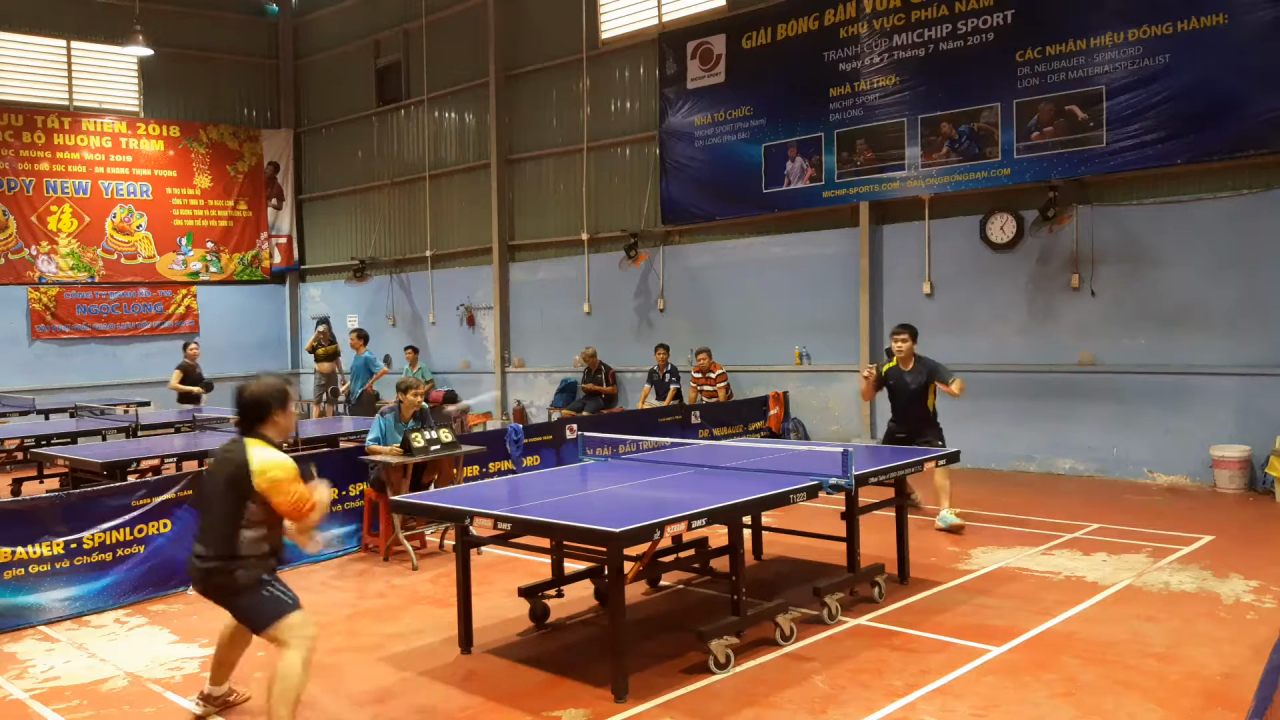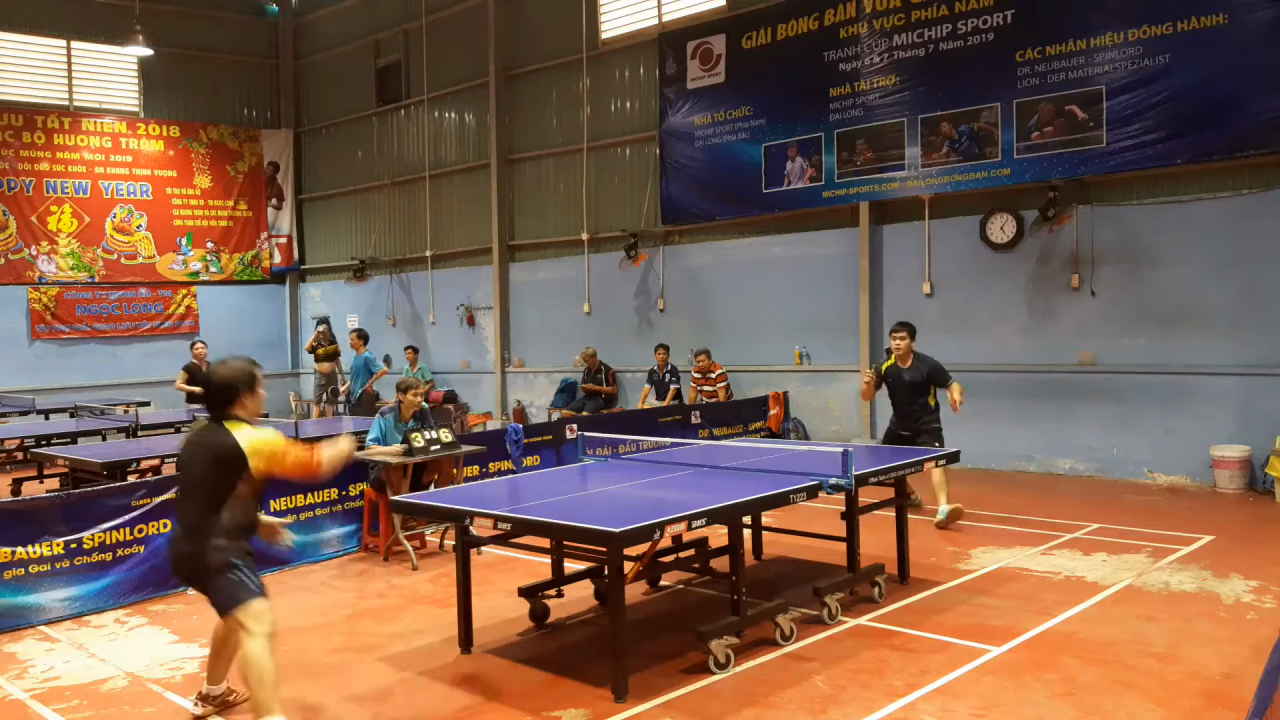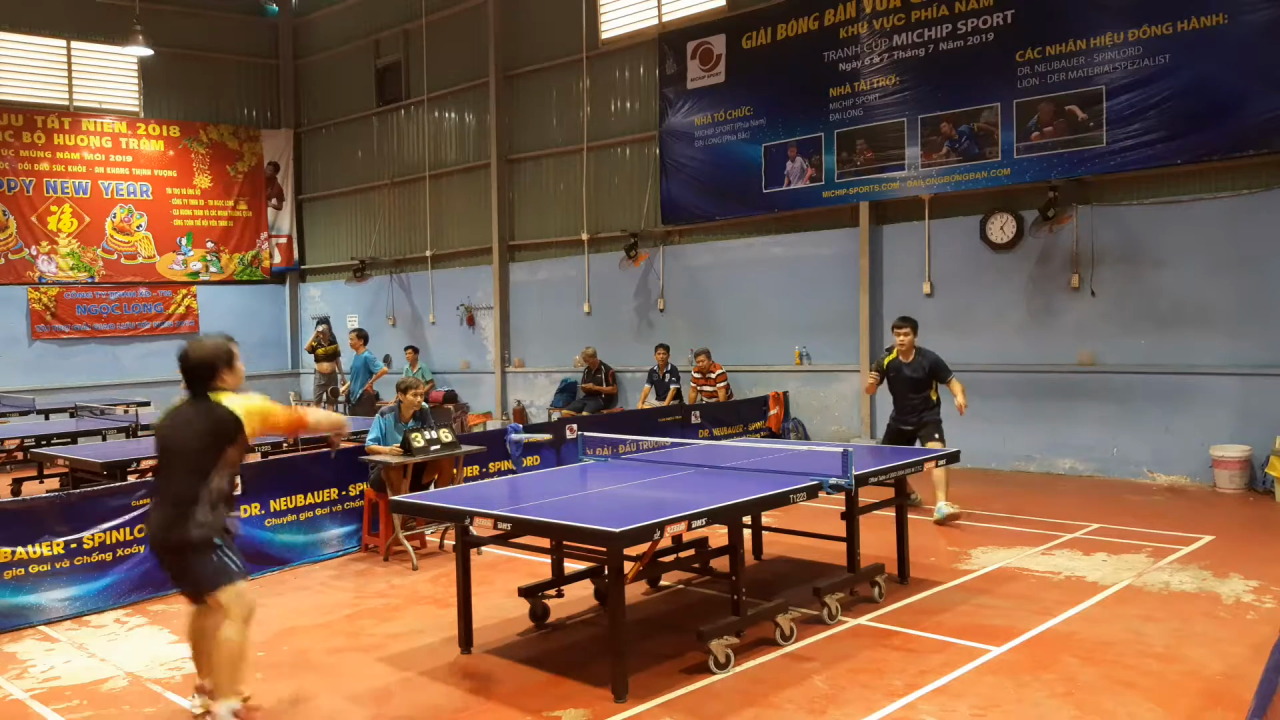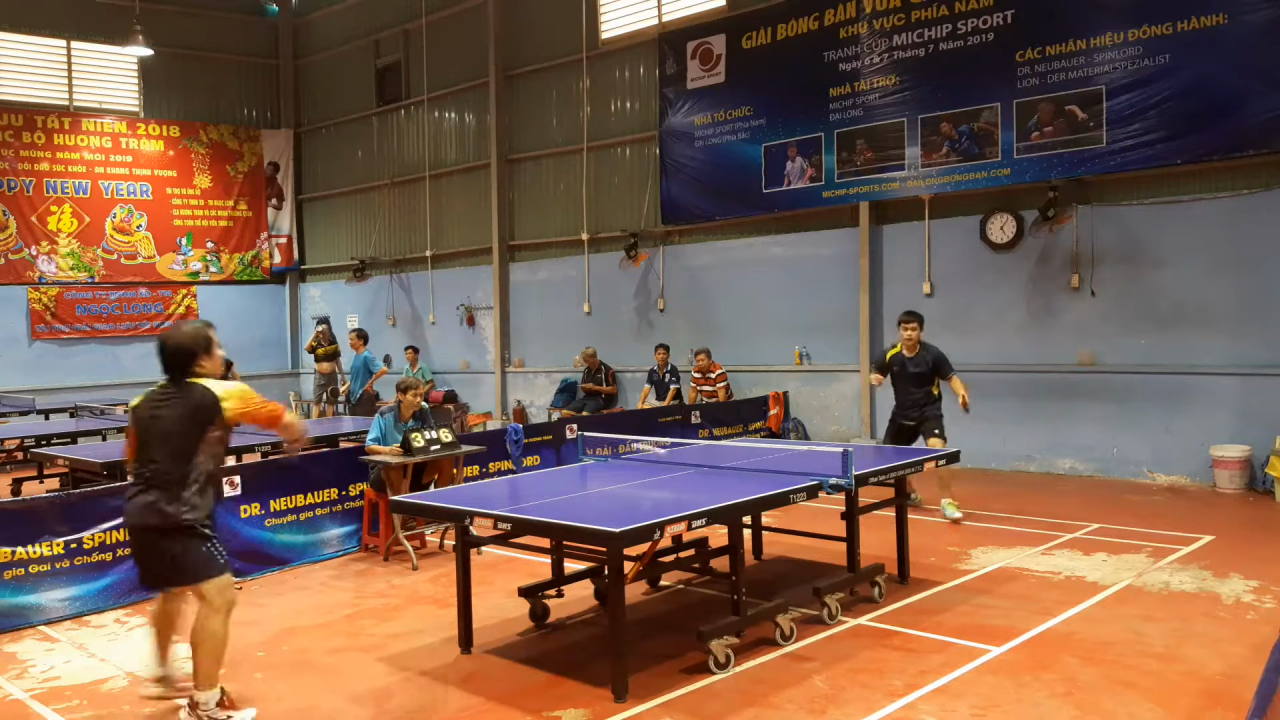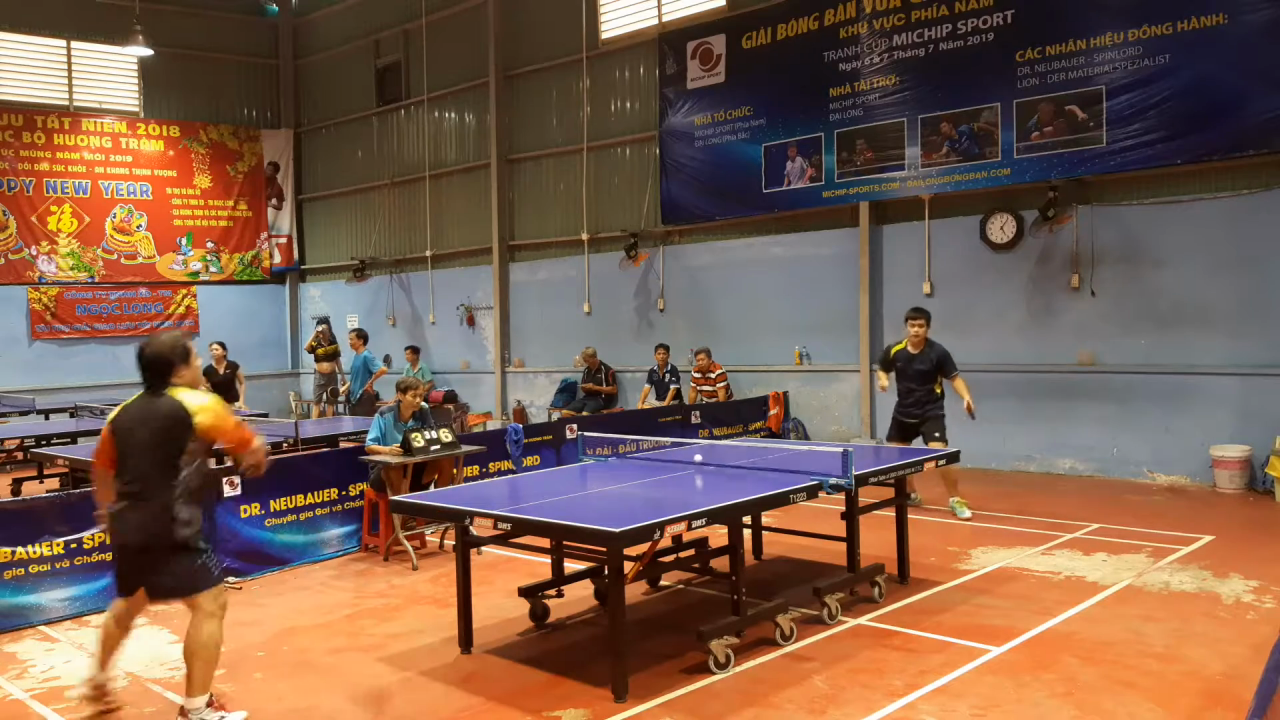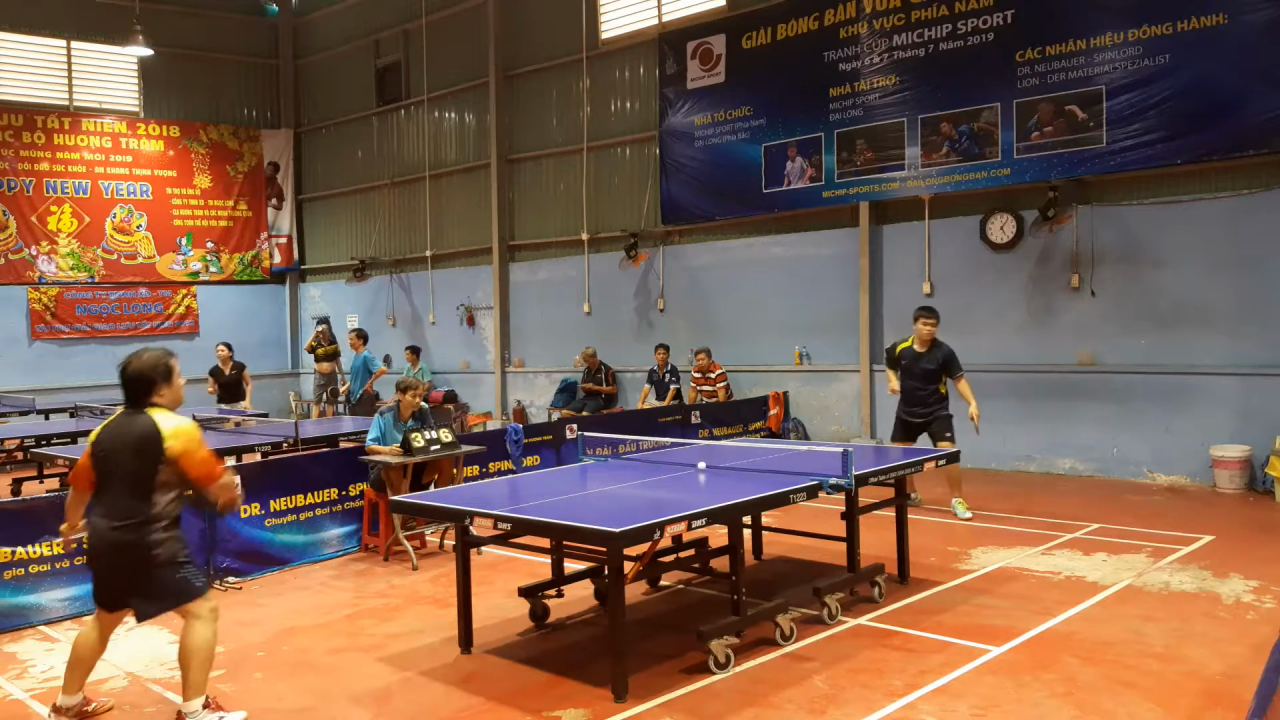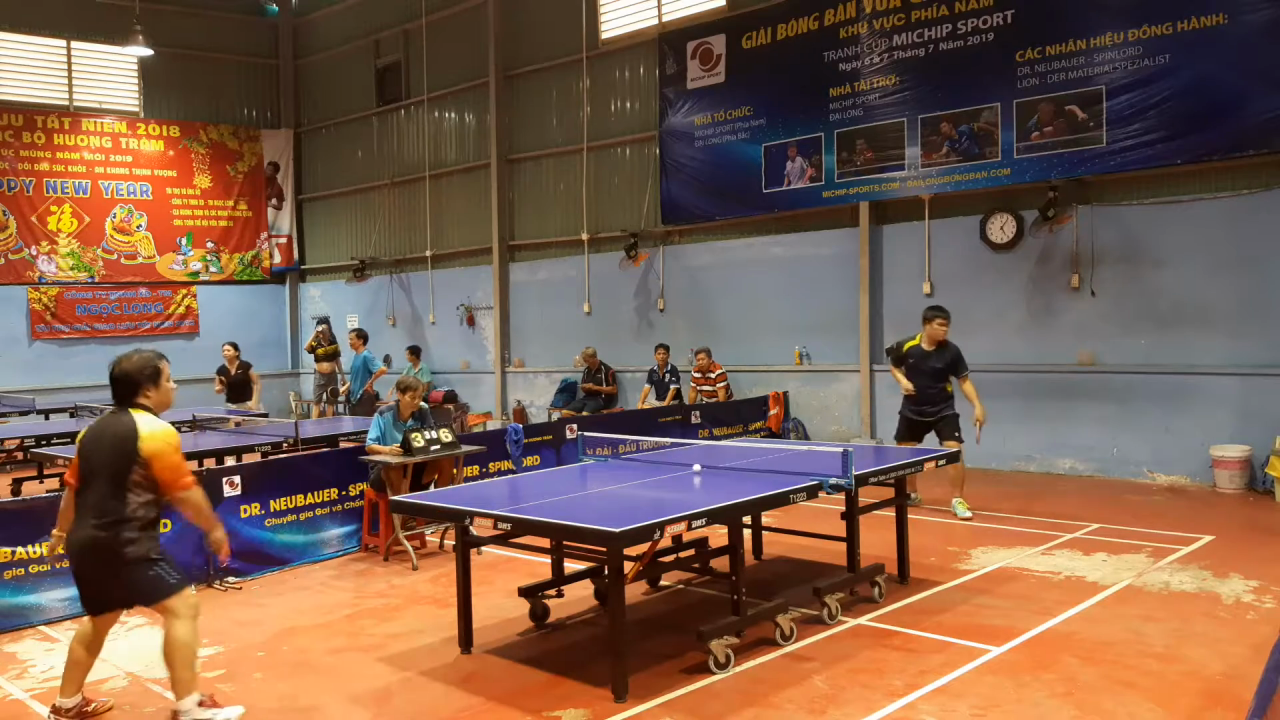
dt=0.1s
person 1, frame 1
left shoulder: (228, 454)
right shoulder: (274, 463)
right elbow: (307, 515)
left wrist: (289, 529)
right wrist: (321, 496)
left hip: (207, 563)
right hip: (239, 570)
left knee: (249, 618)
right knee: (299, 639)
person 1, frame 2
left shoulder: (198, 438)
right shoulder: (254, 441)
right elbow: (318, 464)
left wrist: (257, 521)
right wrist: (345, 446)
left hip: (188, 551)
right hip: (216, 554)
left knee: (238, 612)
right knee: (256, 627)
person 1, frame 3
left shoulder: (172, 418)
right shoulder: (240, 411)
right elbow: (305, 419)
right wrist: (338, 421)
left hip: (164, 529)
right hip: (197, 531)
left knee: (207, 603)
right knee: (237, 608)
person 1, frame 4
left shoulder: (145, 403)
right shoulder: (221, 394)
right elbow: (283, 420)
right wrist: (297, 431)
left hip: (141, 513)
right hip: (179, 518)
left knee: (172, 591)
right knee: (219, 598)
left ankle: (163, 676)
person 1, frame 5
left shoulder: (123, 413)
right shoulder: (199, 405)
left elbow: (102, 467)
right elbow: (253, 450)
left wrist: (106, 505)
right wrist: (256, 456)
left hip: (130, 526)
right hip: (172, 529)
left knee: (128, 602)
right knee: (210, 607)
left ankle: (98, 683)
person 1, frame 6
left shoulder: (106, 431)
right shoulder: (176, 429)
left elbow: (81, 483)
right elbow: (218, 485)
left wrist: (71, 523)
right wrist: (232, 494)
left hip: (106, 541)
right hip: (149, 546)
left knee: (105, 619)
right knee: (202, 612)
person 1, frame 7
left shoulder: (97, 428)
right shoulder: (156, 431)
left elbow: (74, 485)
right elbow: (183, 492)
left wrist: (62, 530)
right wrist: (215, 529)
left hip: (88, 542)
right hip: (126, 544)
left knee: (98, 621)
right knee: (184, 607)
person 2, frame 1
left shoulder: (928, 367)
right shoulder: (885, 369)
left elbow: (956, 384)
right elbow: (867, 398)
left wrist: (954, 388)
right wrist: (867, 381)
left hip: (926, 427)
right hip: (898, 427)
left knee: (938, 464)
left ankle: (946, 514)
right ankle: (910, 495)
person 2, frame 2
left shoulder: (928, 364)
right shoulder: (885, 367)
left elbow: (953, 385)
right elbow: (867, 397)
left wrist: (956, 395)
right wrist: (867, 383)
left hip: (927, 424)
right hip: (899, 425)
left ankle: (943, 508)
right ankle: (911, 495)
person 2, frame 3
left shoulder: (930, 359)
right shoulder: (886, 361)
left elbow: (951, 381)
right elbow: (870, 389)
left wrist: (960, 397)
right wrist: (870, 384)
left hip: (927, 418)
right hip: (900, 419)
left ankle: (942, 506)
right ankle: (910, 495)
person 2, frame 4
left shoulder: (933, 354)
right shoulder: (889, 355)
left elbow: (951, 378)
right elbow: (875, 376)
left wrist: (962, 393)
right wrist: (874, 379)
left hip: (929, 413)
right hip: (902, 414)
left knee: (937, 450)
left ankle: (947, 502)
right ankle: (910, 494)
person 2, frame 5
left shoulder: (938, 352)
right shoulder: (894, 351)
left elbow: (954, 378)
right elbow: (882, 370)
left wrist: (966, 397)
right wrist: (882, 380)
left hip: (931, 411)
right hip: (903, 412)
left ankle: (955, 500)
right ankle: (911, 494)
person 2, frame 6
left shoulder: (944, 352)
right shoulder: (899, 348)
left elbow: (959, 379)
right elbow: (890, 368)
left wrist: (972, 404)
right wrist: (893, 381)
left hip: (937, 411)
right hip: (907, 411)
left ankle: (957, 501)
right ankle: (911, 495)
person 2, frame 7
left shoulder: (951, 351)
right shoulder: (906, 346)
left elbow: (964, 380)
right elbow: (893, 366)
left wrist: (977, 407)
right wrist: (902, 381)
left hip: (943, 410)
right hip: (912, 410)
left knee: (954, 451)
left ankle: (957, 500)
right ankle: (912, 494)
